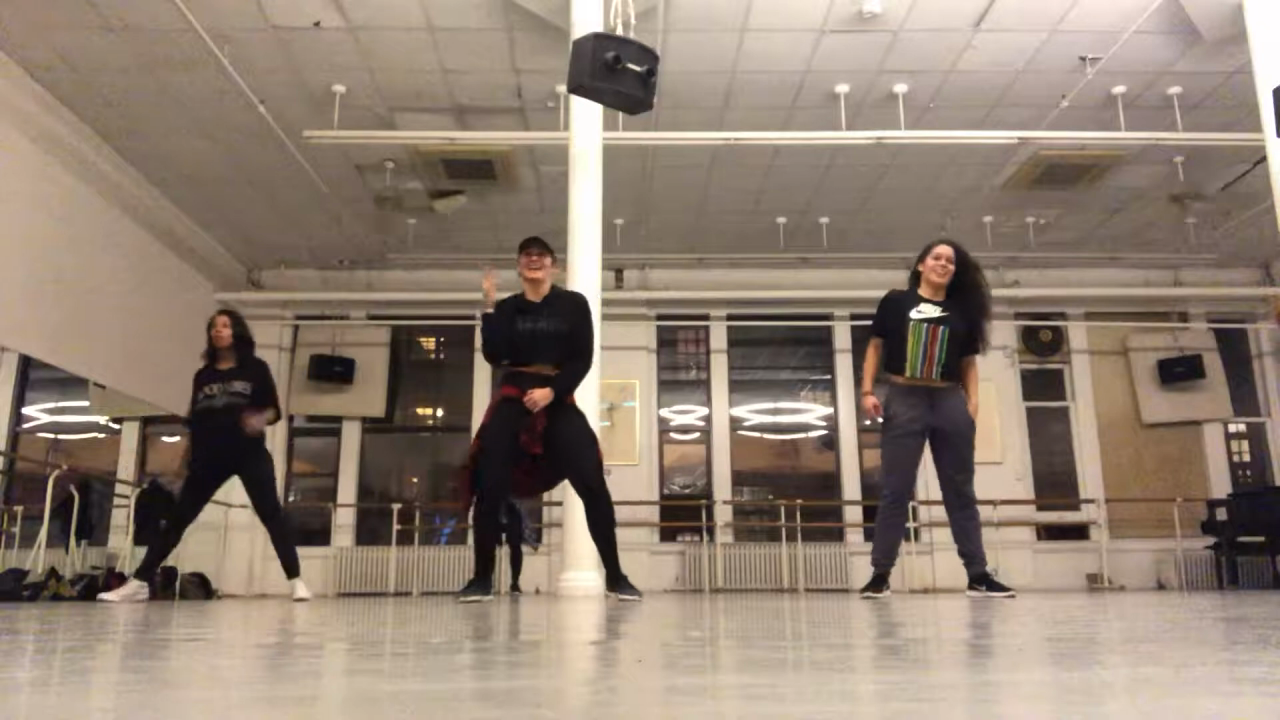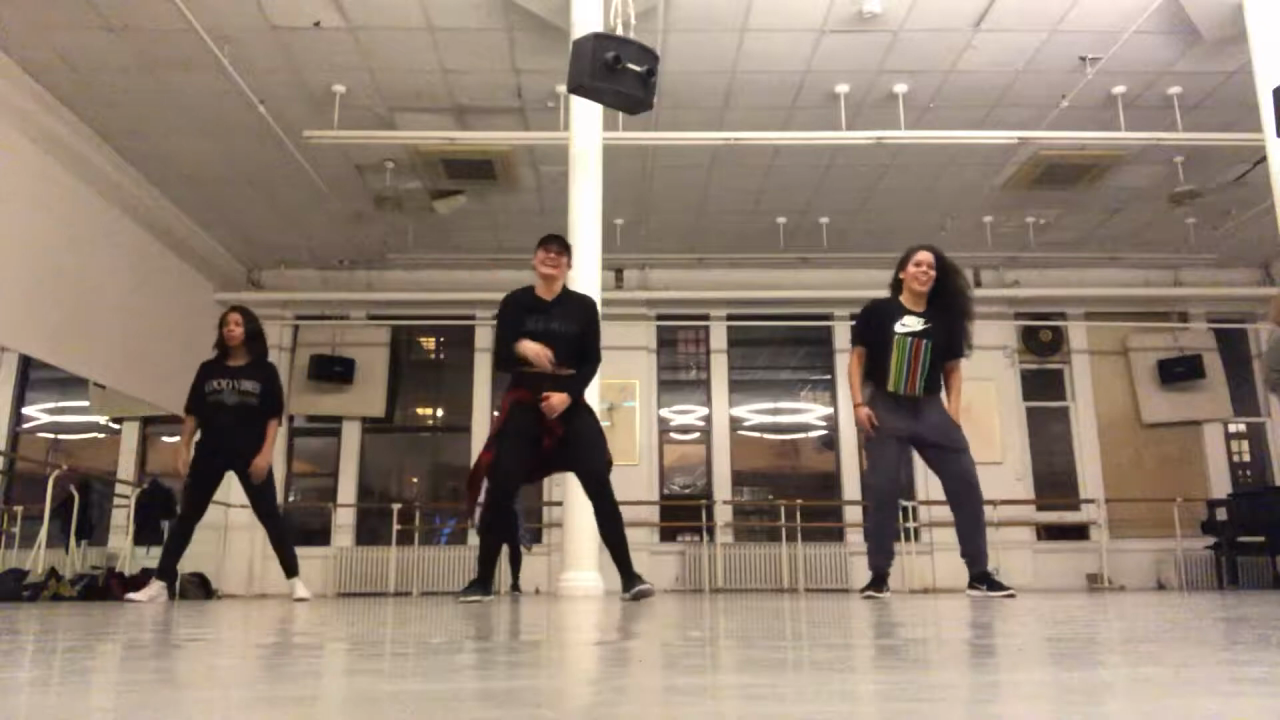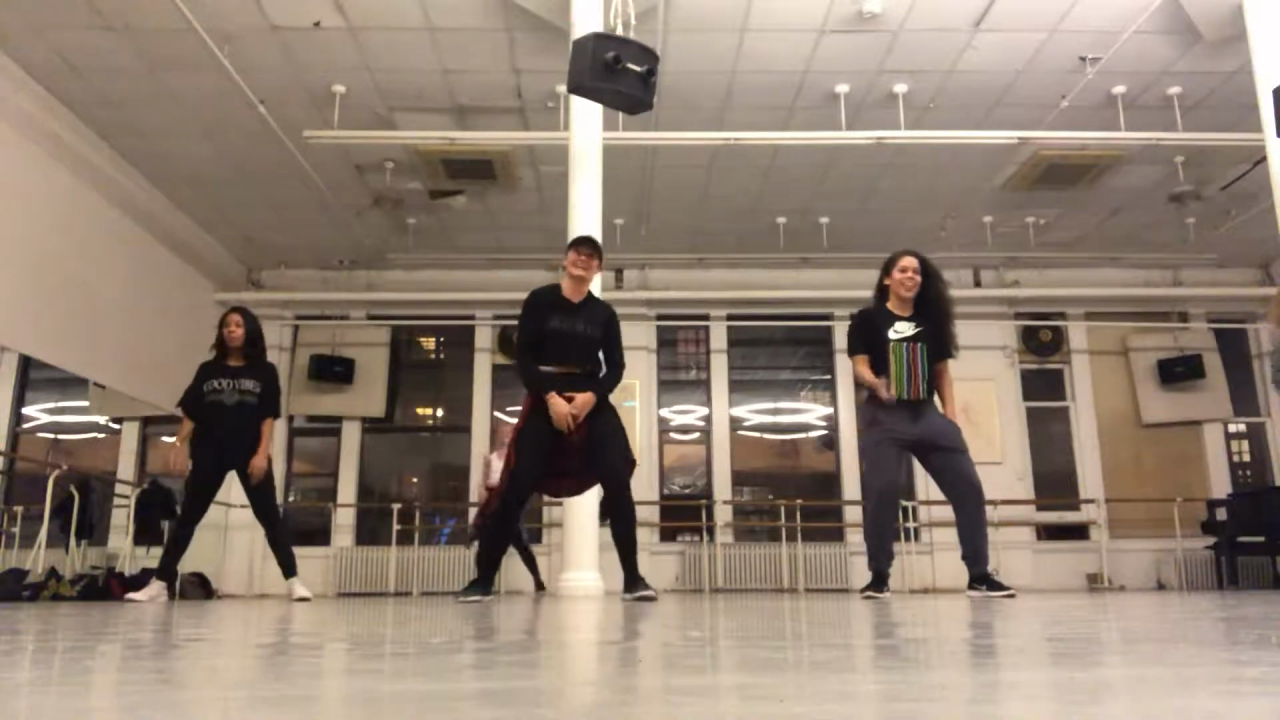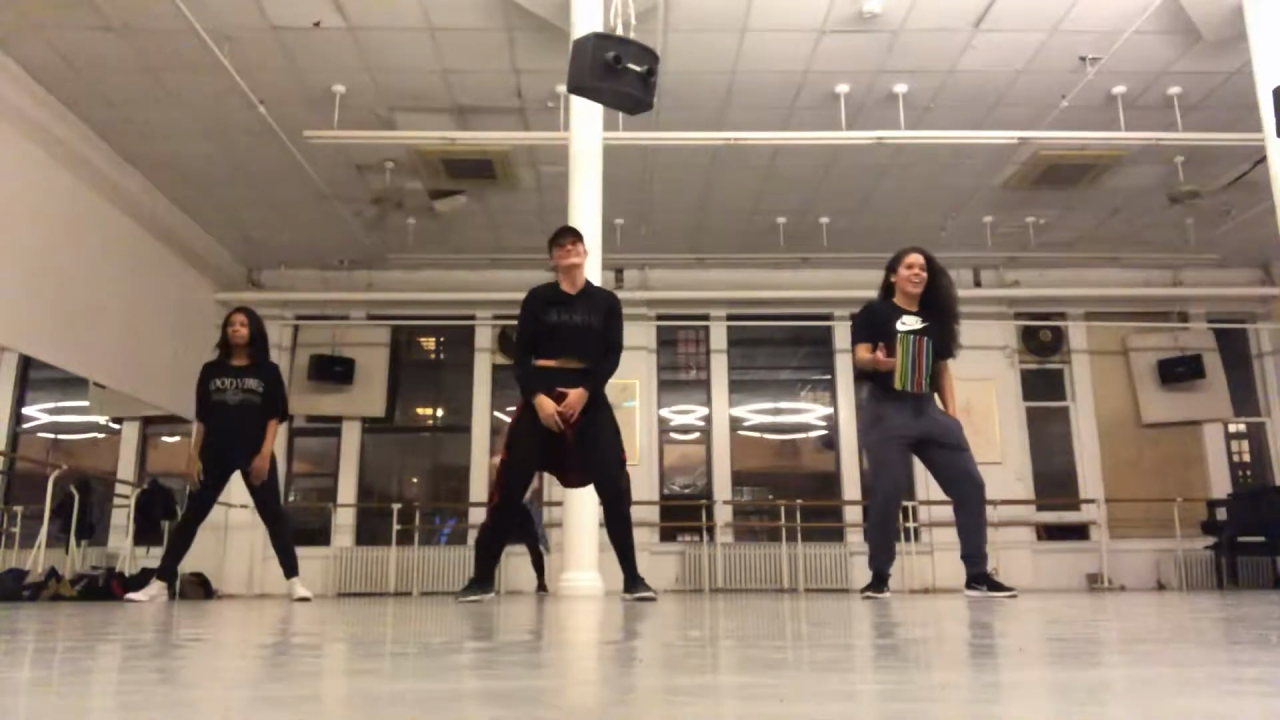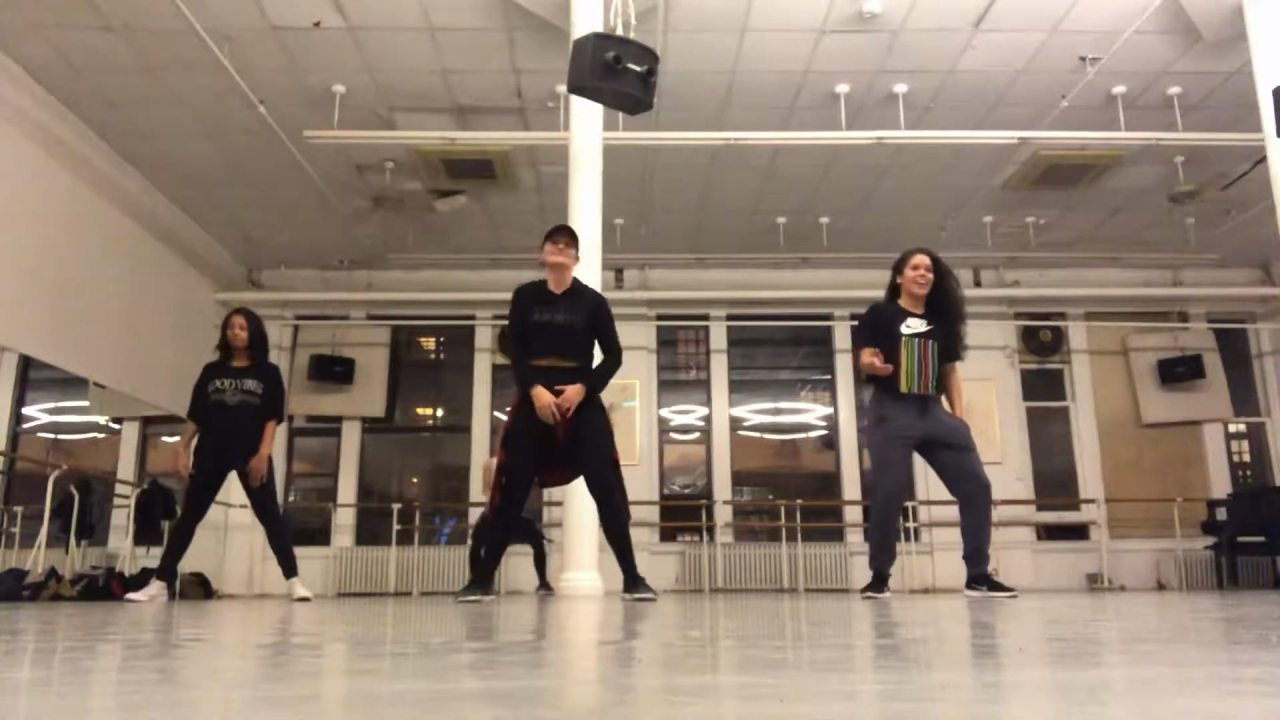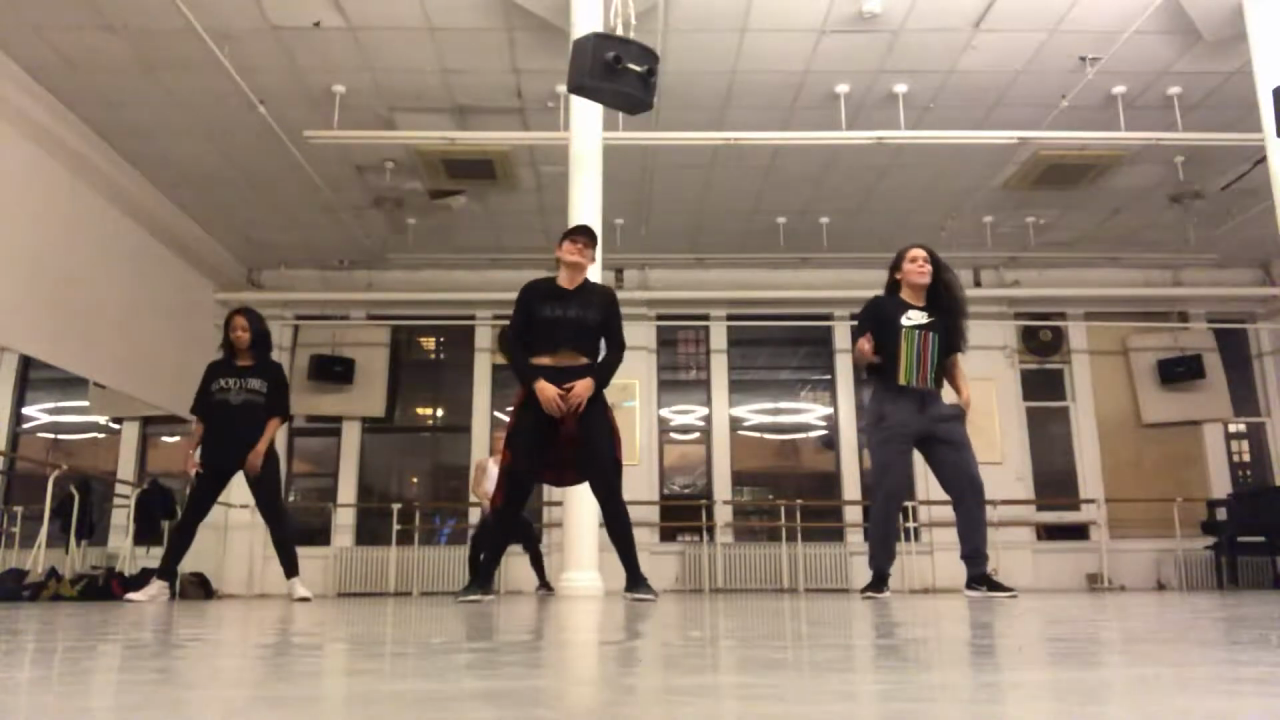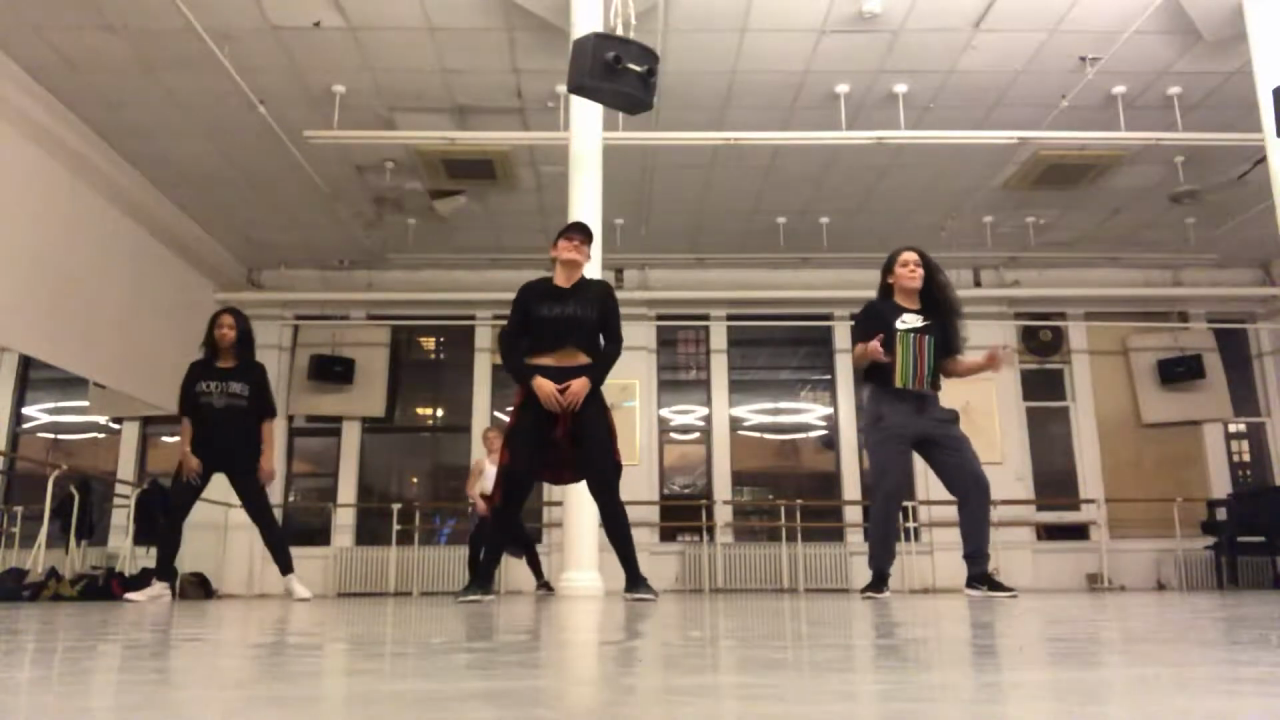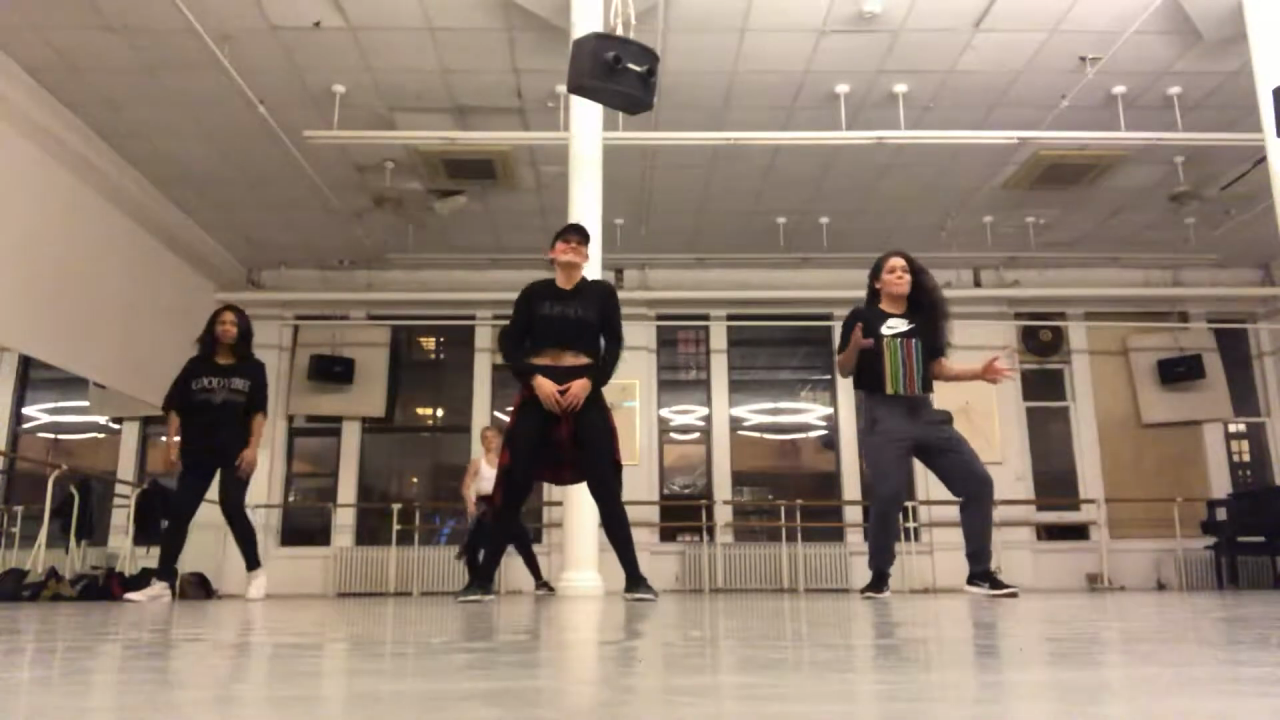
dt=0.3s
person 1, frame 1
left shoulder: (574, 304)
right shoulder: (508, 307)
left elbow: (583, 359)
right elbow: (493, 357)
left wrist: (552, 390)
right wrist: (490, 308)
left hip: (558, 399)
right hip: (513, 399)
left knee: (592, 484)
right knee: (490, 486)
left ankle: (615, 577)
right ankle: (482, 579)
person 1, frame 2
left shoulder: (583, 306)
right shoulder: (515, 303)
left elbow: (592, 360)
right elbow: (501, 360)
left wrist: (568, 395)
right wrist: (521, 346)
left hip: (570, 399)
right hip: (524, 399)
left knee: (600, 483)
right knee: (501, 488)
left ankle: (629, 576)
right ankle: (483, 580)
person 1, frame 3
left shoulder: (604, 312)
right shoulder: (539, 300)
left elbow: (616, 365)
right elbow: (523, 357)
left wrist: (594, 395)
right wrist: (549, 396)
left hip: (592, 400)
right hip: (546, 400)
left knee: (618, 484)
right knee: (517, 488)
left ankle: (633, 578)
right ankle: (484, 579)
person 1, frame 4
left shoulder: (606, 301)
right shoulder: (538, 298)
left elbow: (612, 355)
right elbow: (521, 354)
left wrist: (585, 391)
right wrist: (536, 396)
left hip: (588, 395)
right hip: (541, 393)
left knee: (612, 485)
right knee: (512, 486)
left ankle: (632, 579)
right ankle: (482, 578)
person 1, frame 5
left shoulder: (592, 300)
right shoulder: (526, 296)
left elbow: (613, 355)
right elbow: (516, 351)
left wrist: (585, 387)
right wrist: (534, 389)
left hip: (581, 395)
right hip: (534, 394)
left knee: (606, 487)
right knee: (514, 489)
left ankle: (632, 579)
right ankle: (483, 579)
person 1, frame 6
left shoulder: (603, 297)
right shoulder: (534, 291)
left elbow: (616, 350)
right elbow: (511, 344)
left wrist: (593, 381)
right wrist: (536, 383)
left hip: (585, 393)
right hip: (538, 392)
left knee: (608, 487)
right knee: (515, 488)
left ankle: (635, 578)
right ankle: (483, 579)
person 1, frame 7
left shoulder: (600, 292)
right shoulder: (532, 292)
left elbow: (613, 346)
right elbow: (509, 345)
left wrist: (590, 380)
right wrist: (532, 379)
left hip: (584, 393)
right hip: (537, 393)
left knee: (605, 488)
right knee: (513, 487)
left ankle: (634, 579)
right ankle: (482, 580)
person 1, frame 8
left shoulder: (602, 293)
right shoulder: (534, 293)
left elbow: (613, 347)
right elbow: (510, 346)
left wrist: (591, 381)
right wrist: (534, 379)
left hip: (584, 393)
right hip: (537, 392)
left knee: (606, 488)
right knee: (513, 488)
left ankle: (635, 579)
right ankle: (483, 580)
person 2, frame 1
left shoulder: (963, 311)
right shoulder: (896, 302)
left elbow: (968, 362)
right elbow: (875, 348)
left wrist: (972, 401)
right wrist: (867, 391)
left hip: (949, 402)
right hip: (904, 400)
left knee: (960, 490)
right knee: (896, 489)
left ankle: (978, 576)
right ankle: (880, 575)
person 2, frame 2
left shoulder: (945, 318)
right shoulder: (877, 311)
left elbow: (952, 368)
right elbow: (858, 357)
left wrist: (954, 408)
right wrist: (859, 403)
left hip: (930, 411)
right hip: (887, 409)
left knee: (966, 487)
right knee: (883, 490)
left ankle: (978, 574)
right ankle: (879, 576)
person 2, frame 3
left shoulder: (932, 320)
right shoulder: (867, 319)
left elbow: (942, 371)
right elbow: (859, 366)
left wrist: (951, 414)
right wrist: (875, 384)
left hip: (927, 415)
right hip: (883, 417)
left knee: (969, 488)
right knee: (881, 491)
left ankle: (979, 575)
right ankle: (879, 576)
person 2, frame 4
left shoulder: (936, 318)
right shoulder: (874, 313)
left elbow: (942, 370)
right elbow: (859, 357)
left wrist: (952, 413)
right wrist: (876, 361)
left hip: (927, 410)
right hip: (886, 411)
left knee: (970, 485)
right knee: (886, 490)
left ankle: (977, 575)
right ankle: (879, 576)
person 2, frame 5
left shoulder: (943, 320)
right shoulder: (879, 315)
left elbow: (949, 371)
right elbow: (864, 362)
left wrist: (959, 416)
right wrist: (874, 367)
left hip: (934, 412)
right hip: (891, 411)
left knee: (976, 486)
right knee: (889, 492)
left ankle: (978, 575)
right ankle: (880, 576)
person 2, frame 6
left shoulder: (943, 314)
right shoulder: (880, 308)
right elbow: (860, 357)
left wrist: (963, 392)
right wrist: (864, 351)
left hip: (934, 407)
right hip: (891, 406)
left knee: (969, 485)
right knee: (889, 490)
left ankle: (977, 576)
right ankle: (879, 576)
person 2, frame 7
left shoulder: (937, 315)
right shoulder: (875, 312)
left elbow: (950, 365)
right elbow: (857, 361)
left wrist: (984, 364)
right wrist: (868, 353)
left hip: (931, 410)
right hip: (888, 409)
left knee: (975, 484)
right knee: (888, 491)
left ankle: (978, 575)
right ankle: (879, 576)
person 2, frame 8
left shoulder: (924, 319)
right shoulder: (861, 318)
left elbow: (937, 368)
right elbow: (844, 370)
left wrist: (979, 373)
right wrist: (853, 348)
left hip: (924, 414)
right hip: (883, 415)
left knee: (978, 483)
right knee: (887, 493)
left ankle: (980, 572)
right ankle: (879, 576)
person 3, frame 1
left shoulder: (255, 369)
right shoulder: (203, 376)
left elbow: (272, 411)
right elbow: (197, 422)
left wrist: (260, 420)
right wrist: (189, 455)
left hip: (251, 455)
right hip: (209, 459)
left knee: (273, 515)
right knee: (178, 518)
left ankle: (296, 582)
right ankle: (139, 583)
person 3, frame 2
left shoulder: (264, 370)
right shoulder: (208, 370)
left elbow: (274, 416)
right elbow: (193, 413)
left wrist: (265, 454)
right wrist: (184, 448)
left hip: (250, 455)
right hip: (209, 453)
left knee: (271, 516)
right knee: (187, 516)
left ankle: (295, 581)
right ankle: (160, 584)
person 3, frame 3
left shoulder: (264, 371)
right shoulder: (207, 370)
left elbow: (268, 416)
right elbow: (191, 413)
left wrist: (262, 453)
right wrist: (179, 445)
left hip: (251, 455)
right hip: (209, 455)
left knee: (269, 517)
right knee: (188, 516)
left ankle: (293, 581)
right ankle: (160, 584)
person 3, frame 4
left shoulder: (268, 371)
right shoulder: (211, 370)
left elbow: (275, 416)
right elbow: (202, 418)
left wrist: (265, 453)
right wrist: (194, 455)
left hip: (255, 455)
right hip: (215, 455)
left knee: (274, 516)
right knee: (191, 516)
left ankle: (294, 581)
right ankle: (161, 583)
person 3, frame 5
left shoulder: (267, 372)
right shoulder: (211, 371)
left elbow: (273, 417)
right elbow: (196, 416)
left wrist: (262, 453)
right wrist: (182, 449)
left hip: (251, 455)
right hip: (211, 454)
left knee: (270, 516)
right knee: (188, 516)
left ankle: (293, 581)
right ankle: (160, 583)
person 3, frame 6
left shoulder: (272, 371)
right shoulder: (215, 369)
left elbow: (278, 415)
right elbow: (202, 416)
left wrist: (260, 449)
right wrist: (190, 450)
left hip: (258, 454)
right hip: (216, 454)
left knee: (275, 515)
right knee: (190, 515)
left ankle: (294, 581)
right ankle: (162, 582)
person 3, frame 7
left shoulder: (254, 372)
right shoulder: (198, 370)
left elbow: (266, 417)
right elbow: (187, 415)
left wrist: (268, 455)
right wrist: (186, 452)
left hip: (241, 456)
right hip: (200, 455)
left knee: (262, 515)
right knee: (173, 512)
left ankle: (291, 580)
right ankle: (161, 583)
person 3, frame 8
left shoulder: (253, 368)
right shoulder: (196, 366)
left elbow: (259, 412)
right elbow: (175, 408)
left wrist: (253, 447)
right wrist: (171, 443)
left hip: (236, 451)
right hip: (197, 452)
left knee: (232, 507)
right knee: (179, 513)
left ankle: (255, 574)
right ankle: (162, 583)
